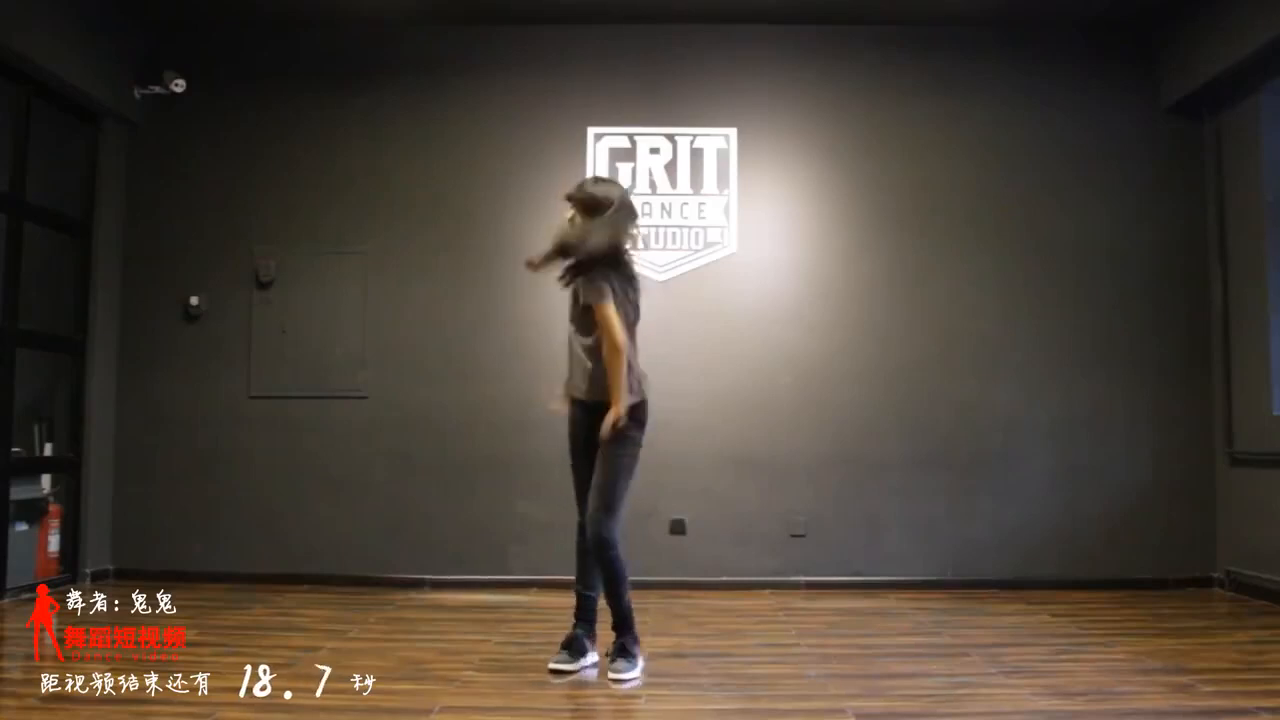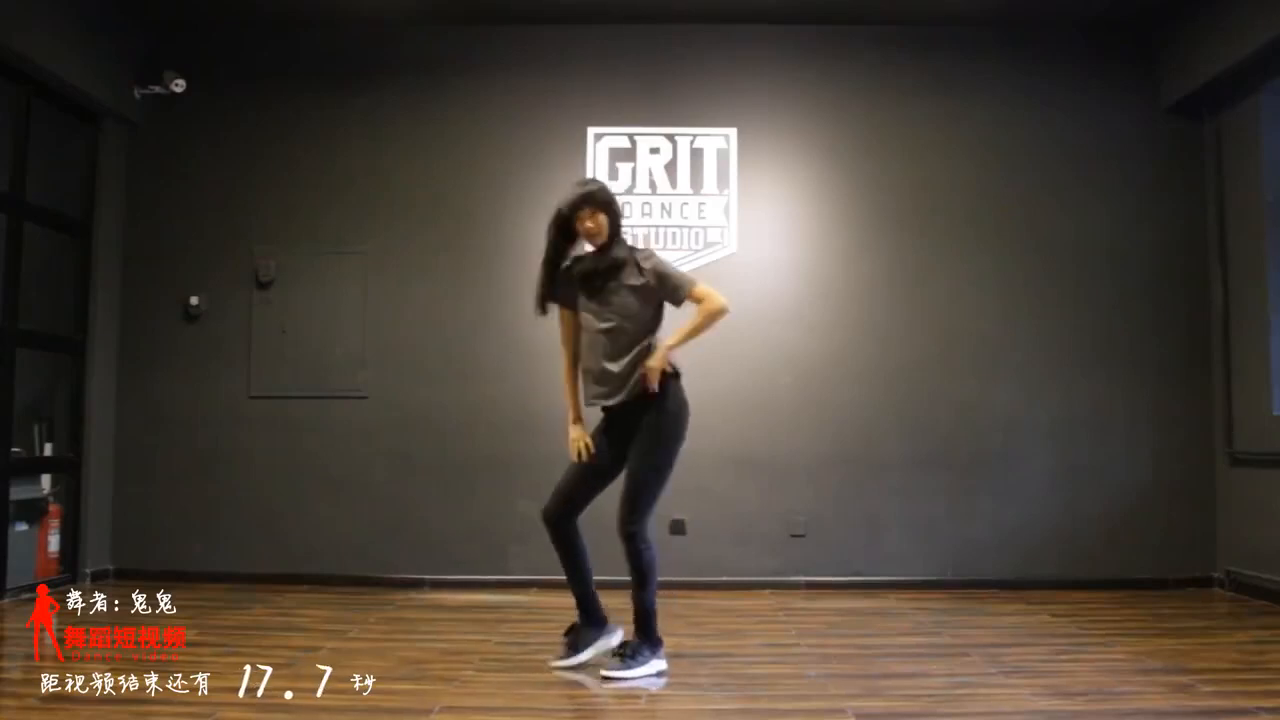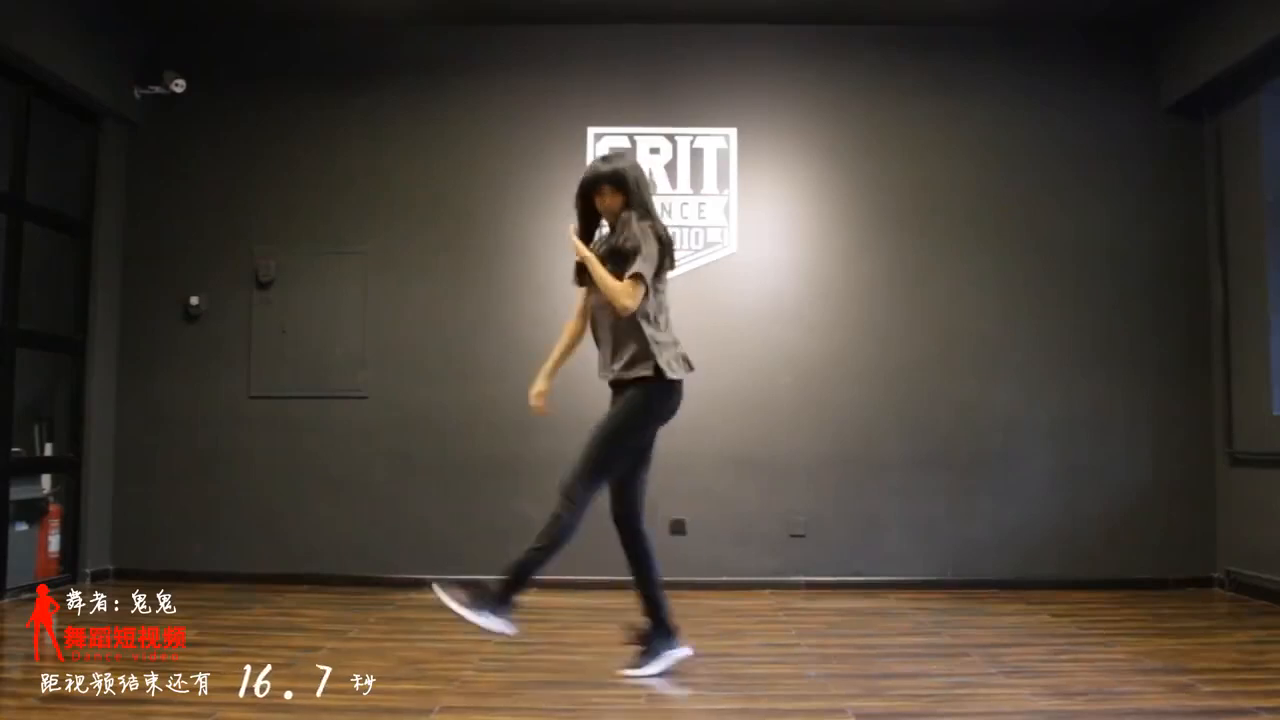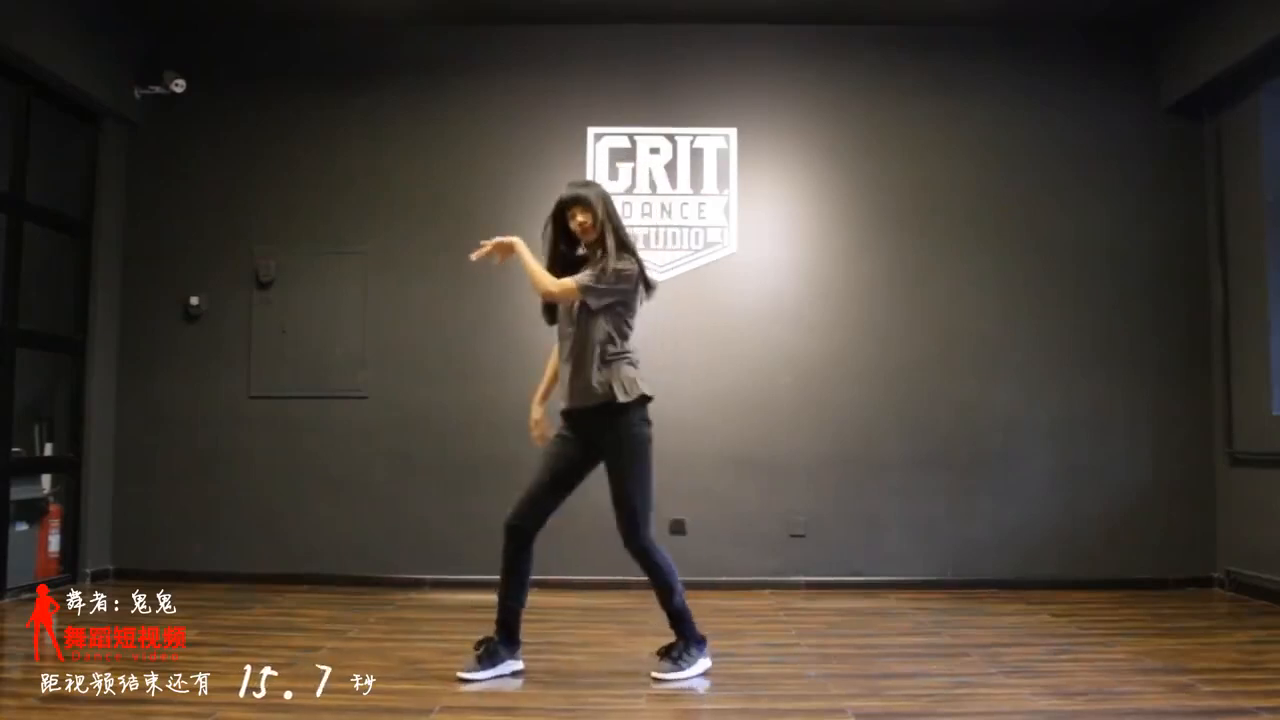
dt=1s
person 1, frame 1
left shoulder: (595, 271)
right shoulder: (604, 264)
left elbow: (615, 340)
left wrist: (617, 405)
left hip: (618, 413)
right hip: (587, 408)
left knee: (599, 527)
right knee: (590, 525)
left ankle: (626, 642)
right ankle: (583, 636)
person 1, frame 2
left shoulder: (645, 267)
right shoulder: (570, 277)
left elbow: (717, 304)
right elbow: (570, 351)
left wrist: (666, 348)
right wrist: (574, 422)
left hip: (658, 406)
right hip: (614, 415)
left knee: (631, 524)
right knee: (557, 512)
left ankle: (648, 645)
right ankle: (594, 625)
person 1, frame 3
left shoulder: (643, 236)
right shoulder: (604, 245)
left elbow: (626, 302)
right elbow: (580, 317)
left wrist: (587, 257)
right wrist: (544, 376)
left hip: (653, 383)
right hip: (631, 385)
left knee: (577, 490)
right knee: (625, 515)
left ankle: (502, 598)
right ankle: (662, 635)
person 1, frame 4
left shoulder: (621, 268)
right shoulder: (575, 265)
left elbow: (553, 291)
left wrist: (517, 246)
right wrist: (539, 400)
left hip: (619, 414)
right hip: (577, 419)
left knee: (636, 538)
right knee: (520, 523)
left ankle: (691, 644)
right ankle: (505, 646)
